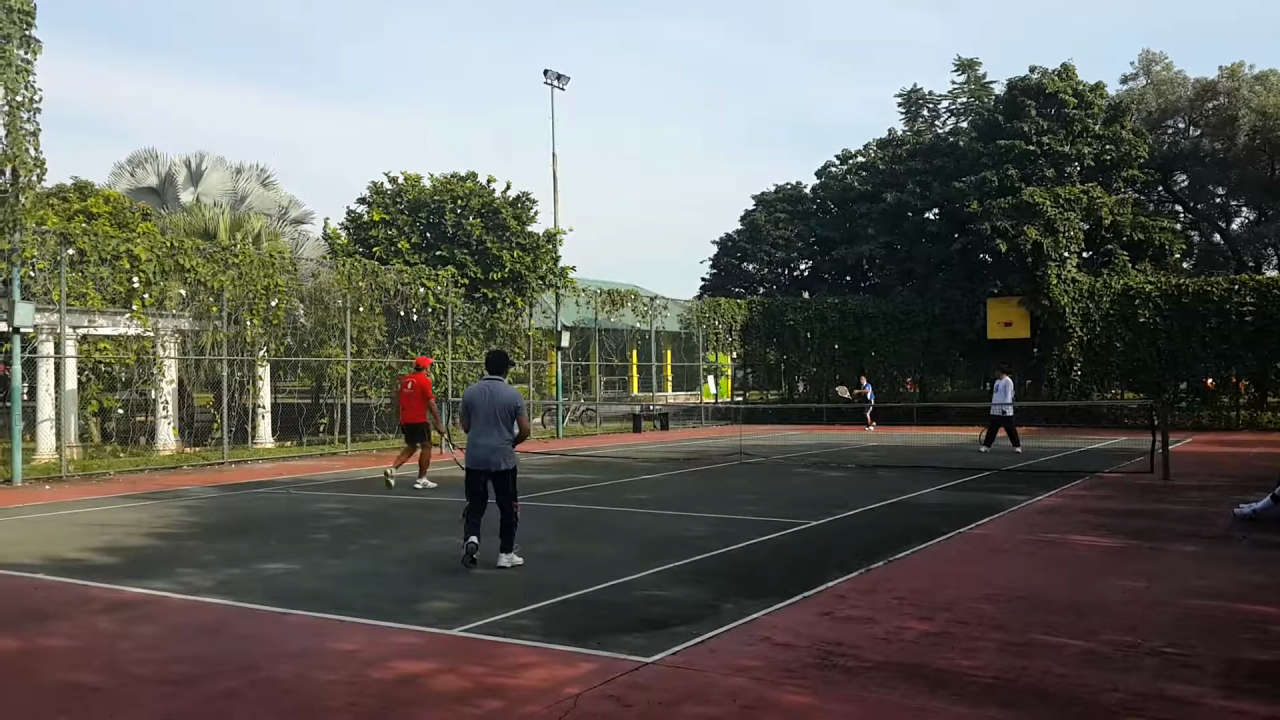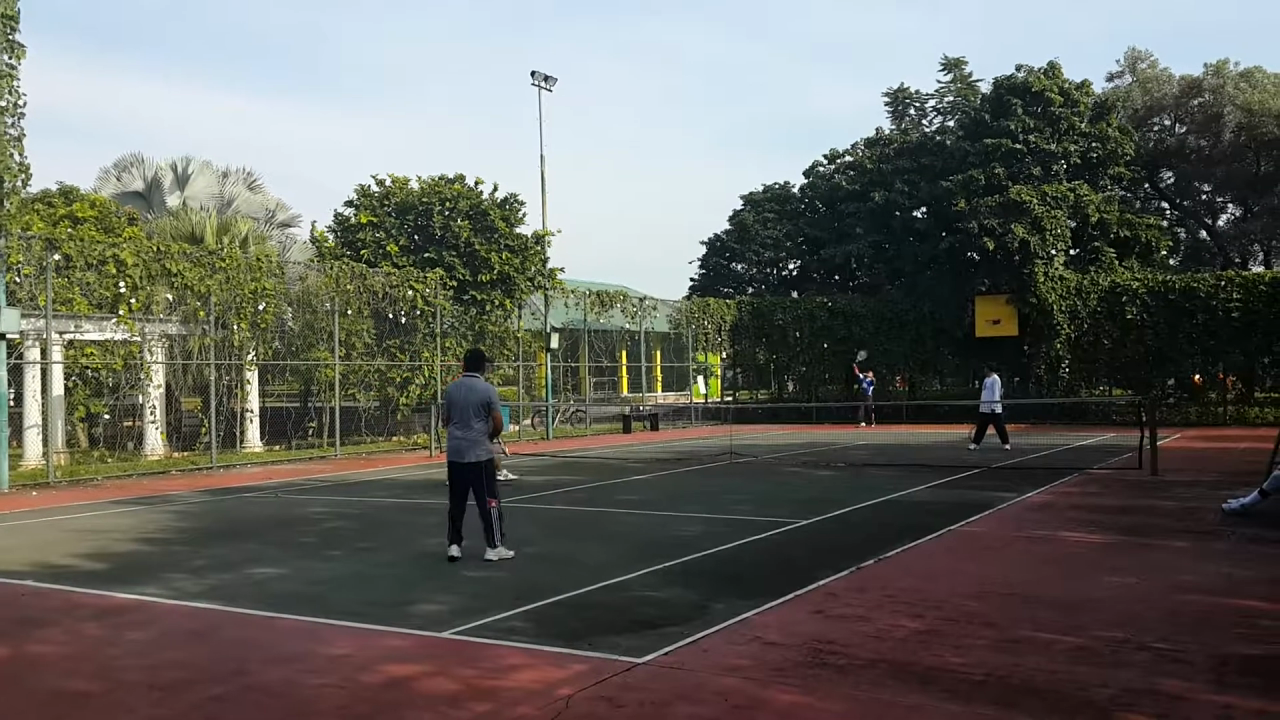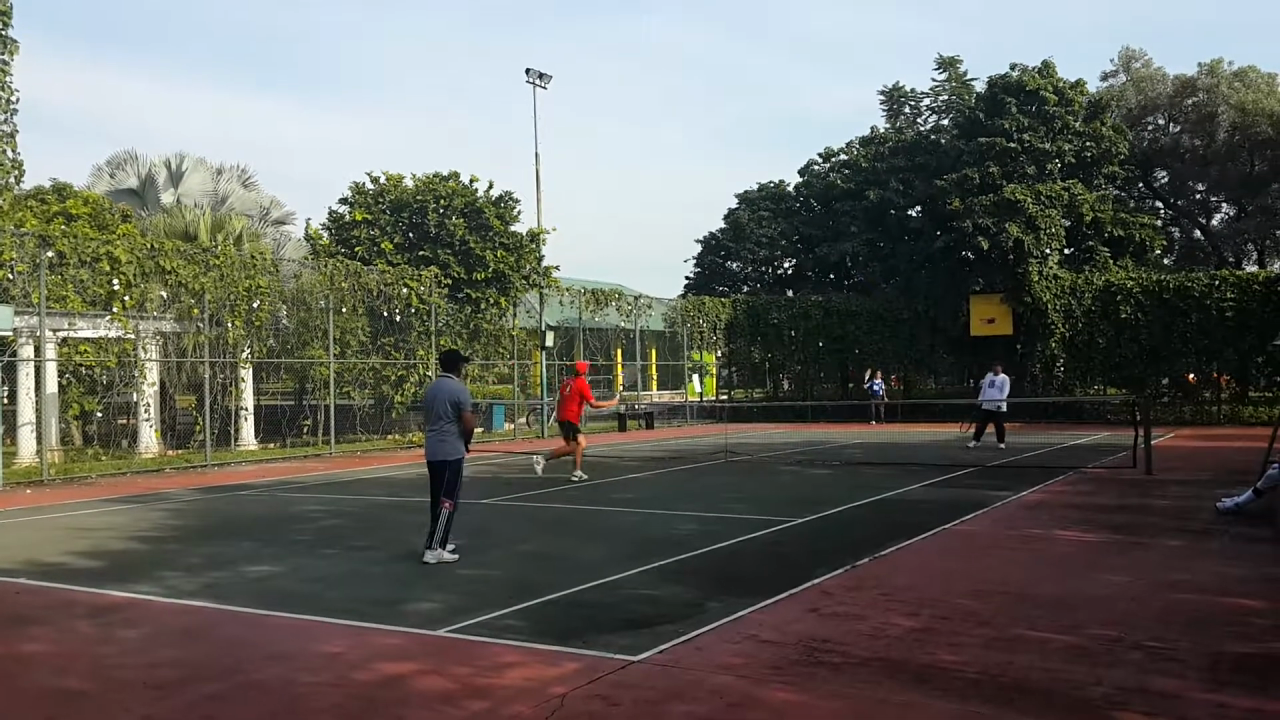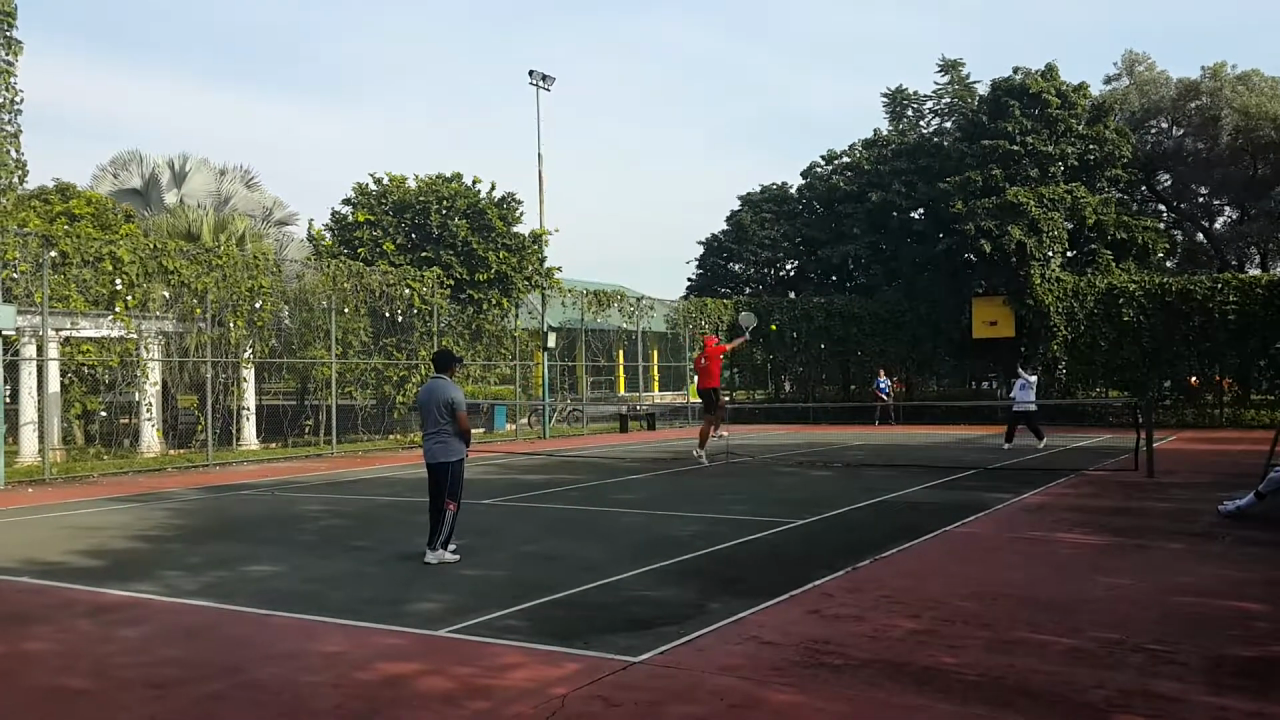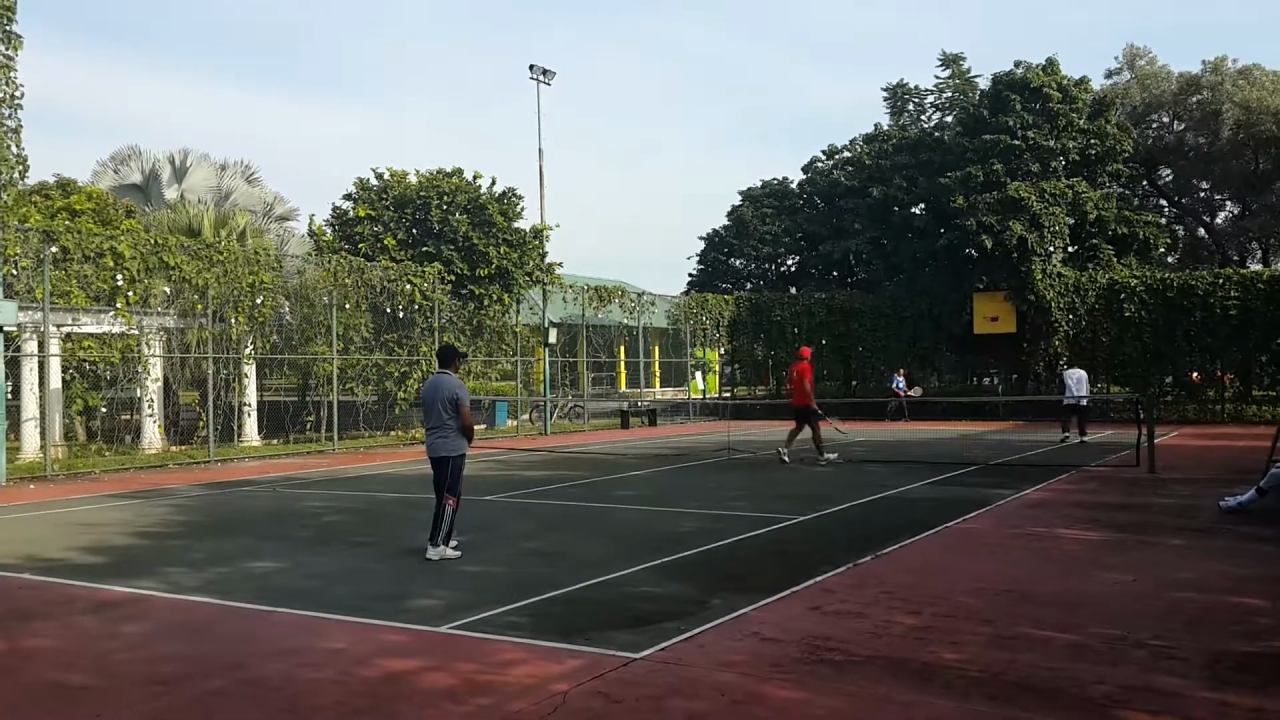
dt=0.7s
person 1, frame 1
left shoulder: (470, 392)
right shoulder: (514, 395)
left elbow: (465, 426)
right elbow: (525, 431)
left hip: (475, 458)
right hip: (503, 458)
left knee: (474, 505)
right knee: (508, 508)
left ankle: (471, 539)
right ankle: (506, 554)
person 1, frame 2
left shoulder: (451, 389)
right shoulder: (488, 390)
left elbow: (446, 422)
right elbow: (498, 425)
left hip: (454, 453)
right hip: (479, 453)
left knee: (456, 500)
right knee: (488, 500)
left ankle: (454, 546)
right ankle: (494, 547)
person 1, frame 3
left shoulder: (430, 389)
right shoulder: (459, 389)
right elbow: (469, 425)
right wrist: (465, 442)
left hip: (432, 451)
right hip: (451, 452)
left knee: (438, 499)
right knee: (448, 501)
left ankle: (435, 543)
right ankle: (434, 549)
person 1, frame 4
left shoulder: (423, 390)
right shoulder: (453, 390)
right elbow: (464, 426)
right wrist: (466, 444)
left hip: (431, 452)
right hip: (451, 453)
left knee: (437, 501)
right knee: (449, 502)
left ankle: (438, 543)
right ankle: (435, 550)
person 1, frame 5
left shoulder: (427, 385)
right shoulder: (457, 386)
right elbow: (467, 422)
right wrist: (469, 440)
left hip: (433, 447)
right hip: (452, 448)
left knee: (442, 496)
right knee: (449, 497)
left ankle: (441, 539)
right ankle: (436, 546)
